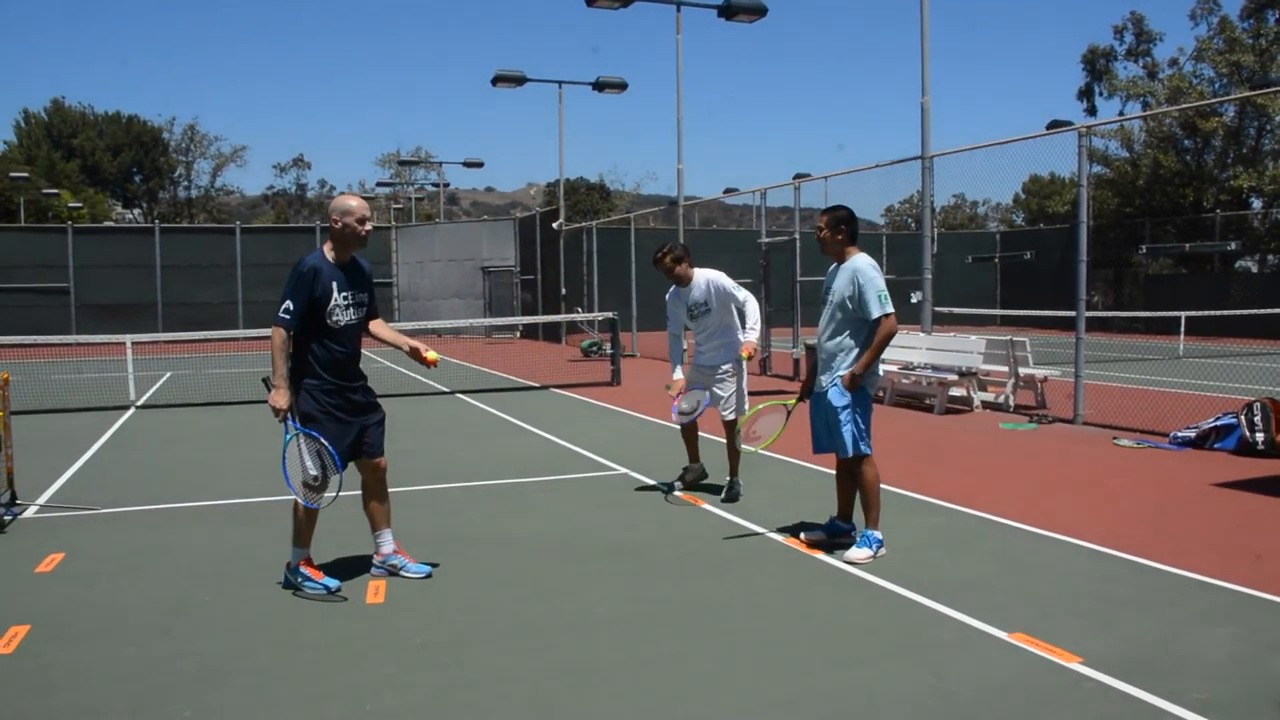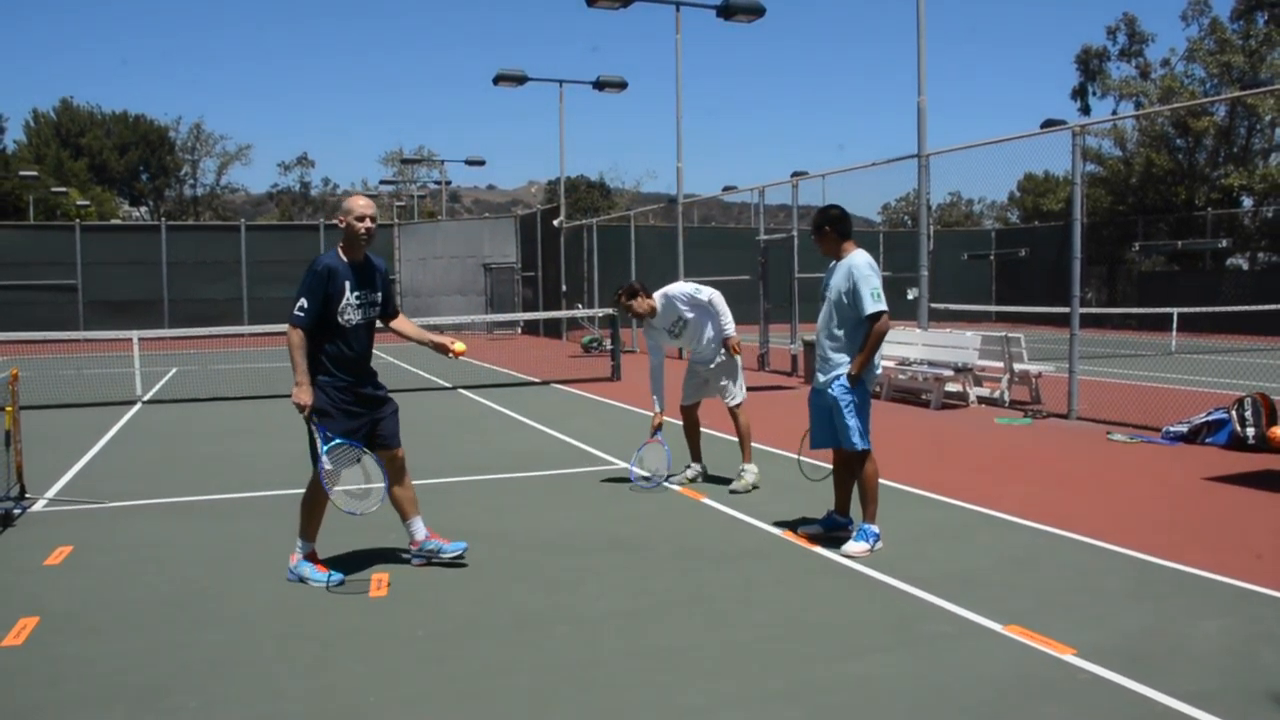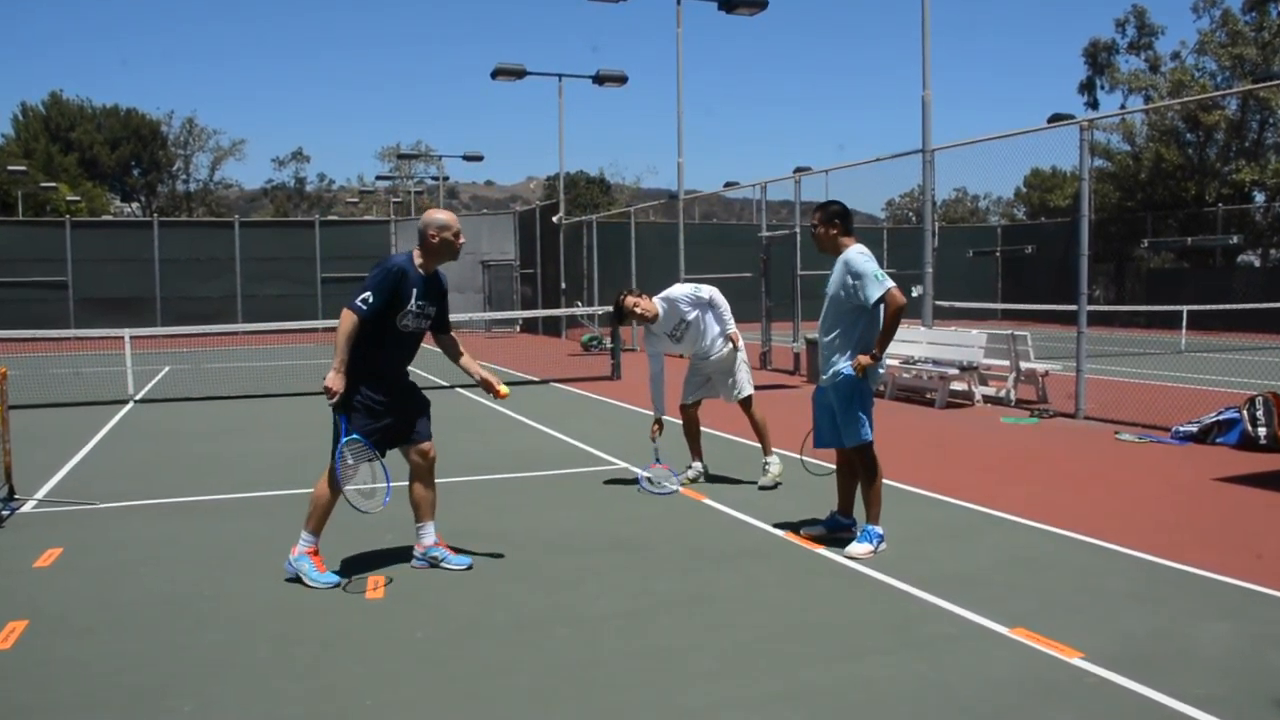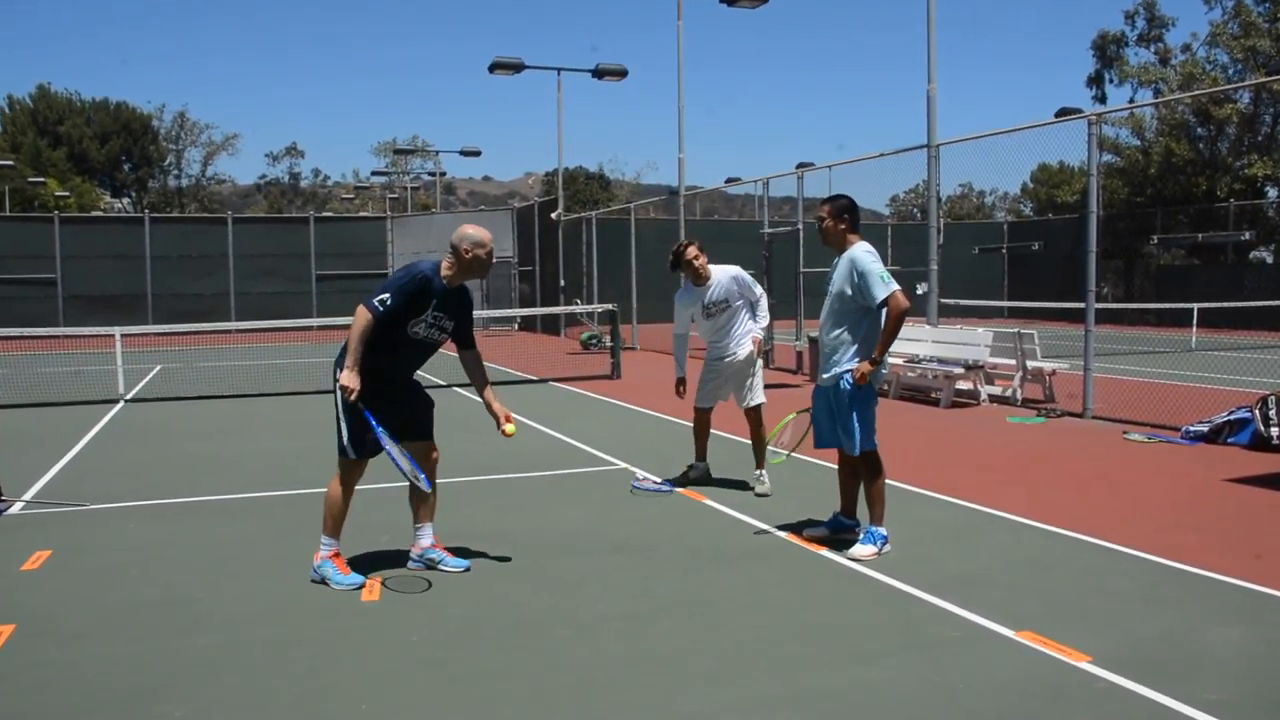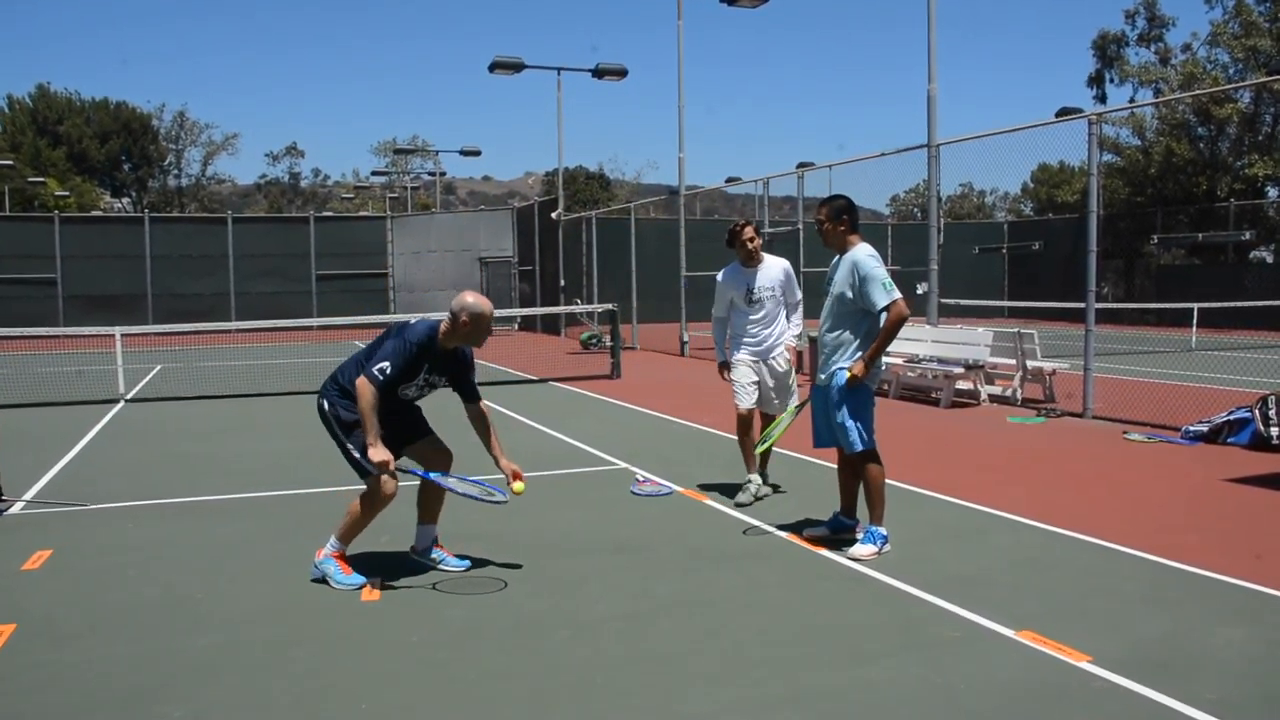
dt=0.4s
person 1, frame 1
left shoulder: (362, 269)
right shoulder: (309, 270)
right elbow: (282, 329)
left wrist: (406, 344)
right wrist: (280, 386)
left hip: (355, 387)
right hip: (316, 393)
left knee: (376, 467)
left ankle: (386, 554)
right ankle: (298, 564)
person 1, frame 2
left shoulder: (377, 268)
right shoulder: (324, 269)
left elbow: (391, 317)
right elbow: (297, 327)
left wrist: (432, 340)
right wrist: (302, 383)
left hip: (366, 385)
right hip: (329, 389)
left knee: (395, 459)
left ankle: (421, 540)
right ankle: (302, 558)
person 1, frame 3
left shoulder: (438, 283)
right shoulder: (395, 270)
left elbow: (443, 336)
right elbow: (350, 315)
left wrist: (478, 372)
right wrist: (337, 371)
left hip: (397, 383)
right hip: (360, 385)
left knee: (424, 455)
left ankle: (427, 546)
right ankle: (304, 552)
person 1, frame 4
left shoulder: (462, 298)
right shoulder: (419, 276)
left elbow: (469, 354)
right elbow: (365, 312)
left wrist: (492, 403)
right wrist: (350, 369)
left hip: (400, 381)
right hip: (360, 377)
left knee: (427, 457)
right knee: (352, 466)
left ankle: (424, 547)
right ankle: (325, 557)
person 1, frame 5
left shoulder: (459, 356)
right shoulder: (413, 338)
left elbow: (475, 406)
right elbow: (364, 385)
left wrist: (501, 460)
right wrist: (374, 445)
left hip: (389, 405)
right hip: (343, 402)
left knee: (440, 458)
right knee: (384, 486)
left ankle: (425, 545)
right ankle: (328, 556)
person 2, frame 1
left shoulder: (863, 269)
right shoulder: (834, 270)
left elbow: (887, 326)
left wrist: (856, 373)
right wrist: (811, 374)
left hip: (849, 383)
right hip: (827, 382)
left knee: (859, 456)
right knee: (841, 456)
left ankle: (873, 535)
right ankle: (843, 524)
person 2, frame 2
left shoulder: (859, 266)
right shoulder: (835, 267)
left elbow: (881, 322)
left wrist: (855, 370)
left hip: (847, 379)
right hip: (826, 376)
left knee: (858, 450)
right knee: (839, 450)
left ankle: (870, 529)
right ankle: (840, 518)
person 2, frame 3
left shoulder: (856, 259)
right shoulder: (841, 262)
left elbow: (897, 301)
left wrist: (875, 354)
left hip: (851, 375)
right hip: (831, 374)
left knee: (861, 449)
right knee: (843, 450)
left ankle: (874, 530)
right ankle: (843, 519)
person 2, frame 4
left shoulder: (861, 257)
right shoulder: (841, 260)
left elbow: (899, 305)
left wrist: (874, 359)
left hip: (853, 375)
right hip: (832, 374)
left knee: (864, 452)
right knee: (844, 451)
left ankle: (877, 532)
right ankle: (846, 520)
person 2, frame 5
left shoulder: (863, 259)
right shoulder: (839, 261)
left elbow: (899, 311)
left wrist: (866, 361)
right wrist: (821, 370)
left hip: (850, 376)
right hip: (829, 374)
left knee: (863, 451)
right knee: (843, 450)
left ankle: (877, 531)
right ankle: (846, 519)
person 3, frame 1
left shoulder: (713, 279)
right shoulder: (673, 297)
left elbow: (748, 302)
right elbow: (675, 336)
left wrist: (751, 337)
right wrist: (678, 374)
left hip: (729, 361)
right hip: (700, 363)
left knee: (729, 419)
left ankle: (734, 480)
right ankle: (695, 468)
person 3, frame 2
left shoulder: (673, 293)
right shoulder: (650, 330)
left elbow: (714, 296)
right elbow: (656, 368)
left wrist: (730, 332)
right wrist: (658, 410)
left hip: (723, 351)
right hip: (698, 360)
left knee: (735, 407)
right knee: (687, 409)
left ankle: (748, 468)
right ankle: (697, 466)
person 3, frame 3
left shoulder: (675, 295)
right shoulder: (651, 337)
left elbow: (713, 294)
right elbow: (656, 374)
left wrist: (730, 328)
right wrist: (658, 415)
left hip: (726, 349)
right hip: (700, 360)
left knee: (746, 403)
right knee: (687, 409)
left ankle: (770, 460)
right ankle: (698, 465)
person 3, frame 4
left shoulder: (733, 275)
right shoulder: (684, 298)
left elbow: (759, 298)
right elbow: (680, 335)
left wrist: (758, 331)
right wrist: (680, 372)
left hip: (745, 352)
right hip: (715, 357)
left knee: (754, 411)
right knee: (701, 411)
left ankle: (760, 473)
right ankle: (700, 466)
person 3, frame 5
left shoulder: (782, 267)
right shoulder: (726, 278)
left elbow: (795, 305)
right elbow: (719, 318)
left wrist: (791, 340)
right wrist: (721, 356)
left hip: (776, 354)
right hip: (743, 355)
left knee: (770, 417)
right knee: (745, 413)
left ankle: (760, 471)
right ankle: (753, 479)
